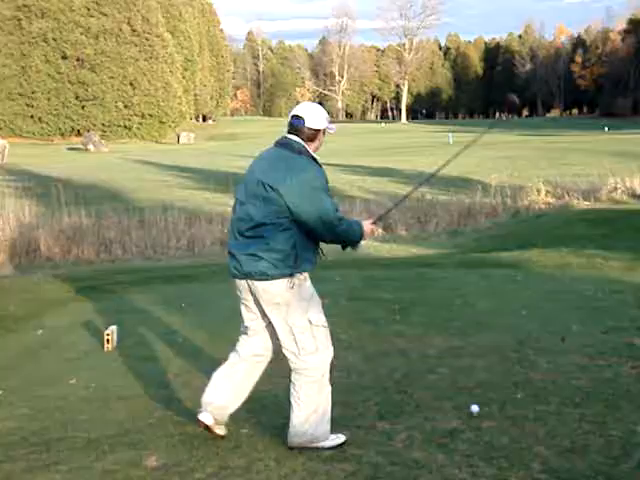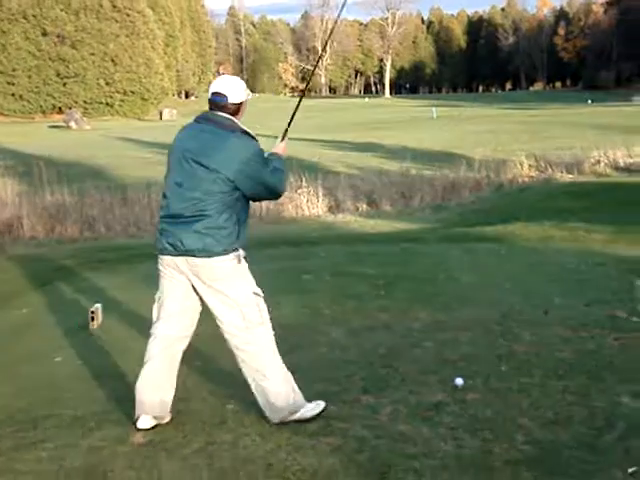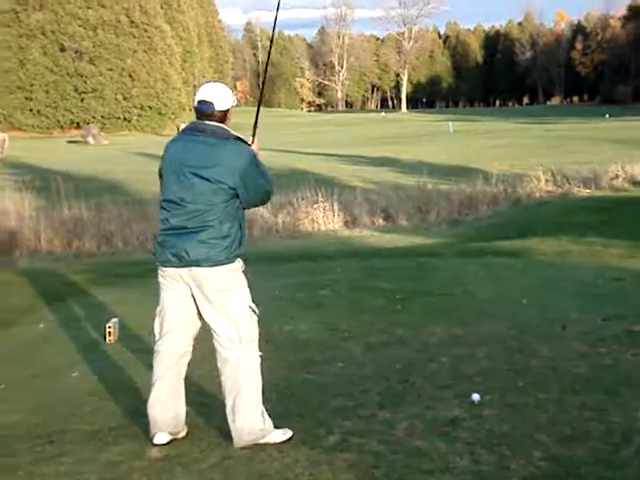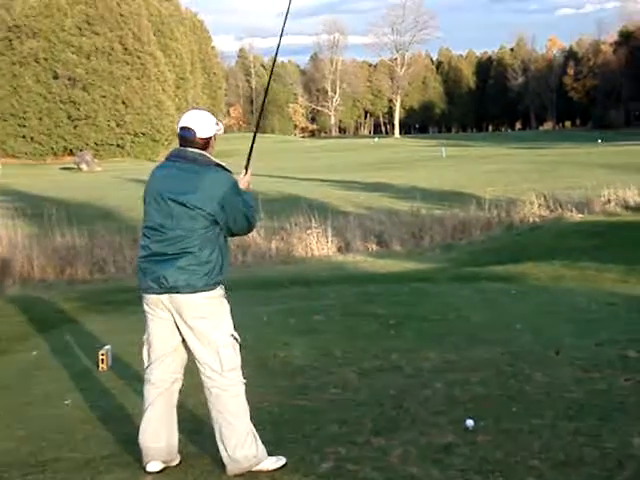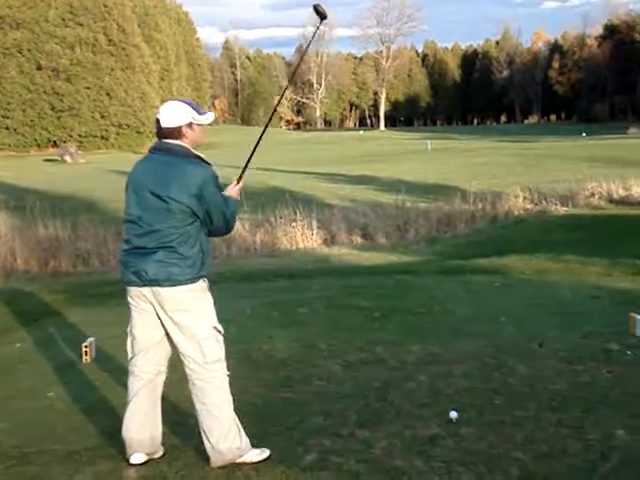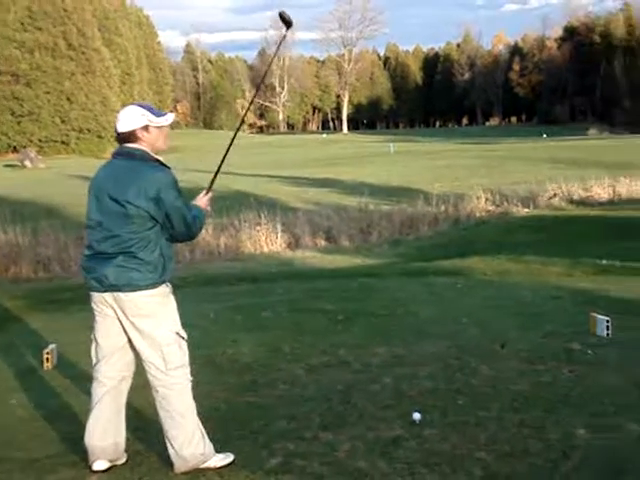
dt=0.3s
person 1, frame 1
left shoulder: (264, 159)
right shoulder: (305, 171)
right elbow: (331, 226)
right wrist: (358, 230)
left hip: (246, 269)
right hip: (279, 274)
left knee: (255, 343)
right knee: (311, 353)
left ankle: (215, 406)
right ankle: (308, 430)
person 1, frame 2
left shoulder: (186, 135)
right shoulder: (240, 147)
right elbow: (271, 188)
right wrist: (275, 157)
left hip: (172, 250)
right hip: (216, 254)
left knee: (168, 329)
right knee: (251, 328)
left ankle: (149, 409)
right ankle: (284, 404)
person 1, frame 3
left shoulder: (174, 148)
right shoulder: (236, 153)
right elbow: (261, 194)
right wrist: (254, 159)
left hip: (172, 261)
right hip: (216, 264)
left knee: (171, 342)
right knee: (238, 345)
left ankle: (164, 423)
right ankle: (250, 428)
person 1, frame 4
left shoulder: (158, 175)
right shoulder: (219, 181)
right elbow: (243, 224)
right wrist: (244, 192)
left hip: (155, 288)
right hip: (198, 290)
left knee: (159, 371)
right knee: (223, 374)
left ankle: (157, 452)
right ankle: (242, 456)
person 1, frame 5
left shoulder: (141, 169)
right shoulder: (197, 173)
right elbow: (221, 224)
right wrist: (231, 199)
left hip: (139, 279)
right hip: (180, 283)
left knee: (144, 363)
right knee: (207, 365)
left ankle: (140, 443)
right ankle: (227, 447)
person 1, frame 6
left shoulder: (104, 174)
right shoulder: (156, 176)
right elbow: (184, 229)
left wrist: (184, 208)
right wrist: (199, 209)
left hip: (102, 285)
right hip: (143, 287)
left knee: (108, 369)
right knee: (170, 371)
left ankle: (103, 450)
right ankle: (190, 453)
